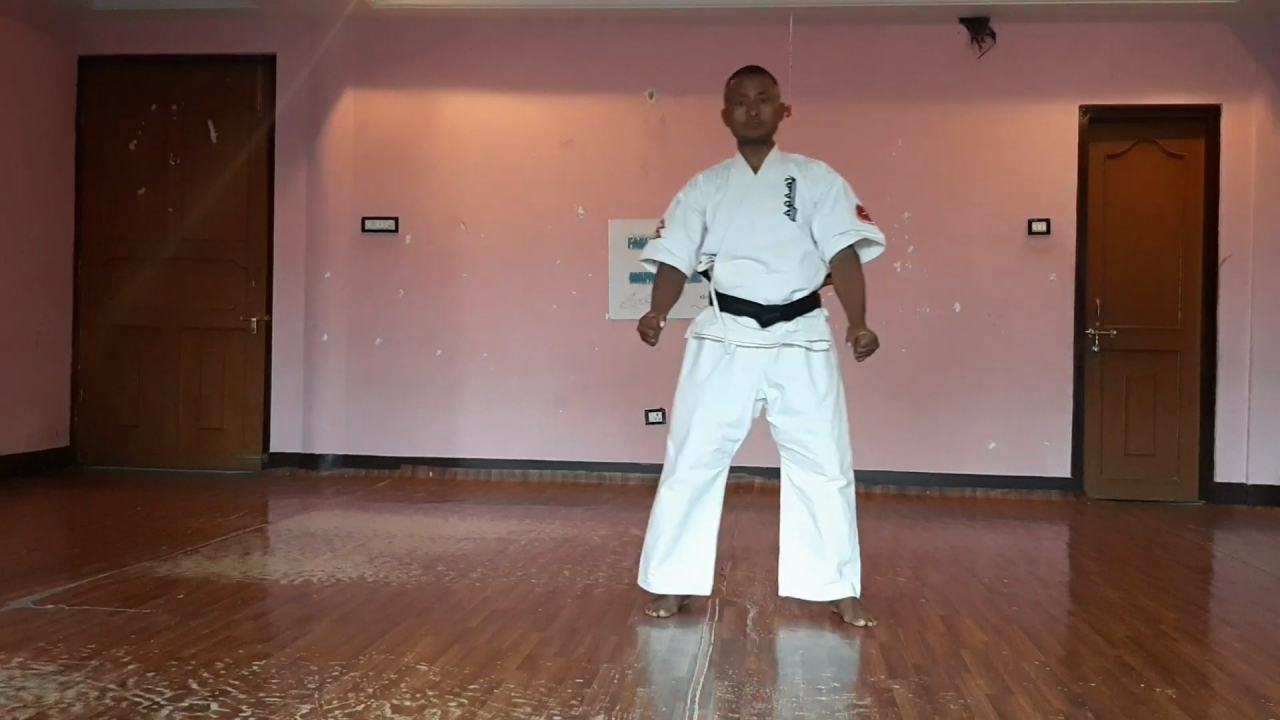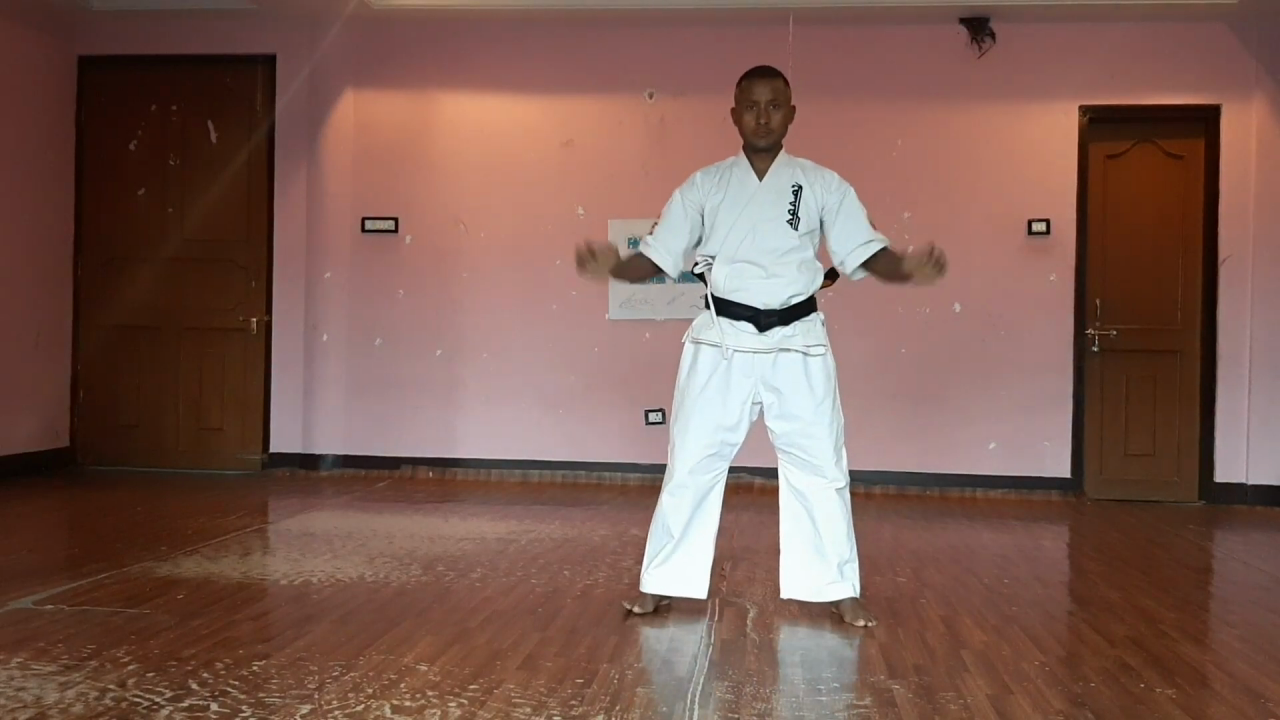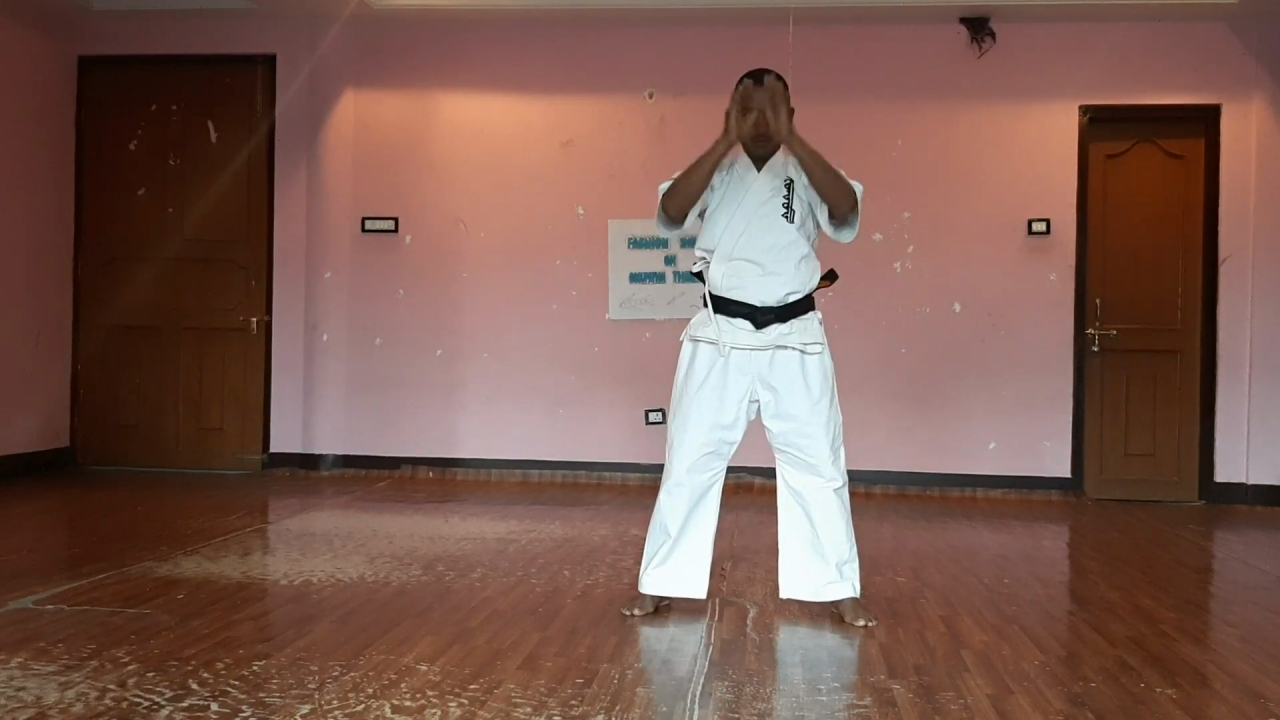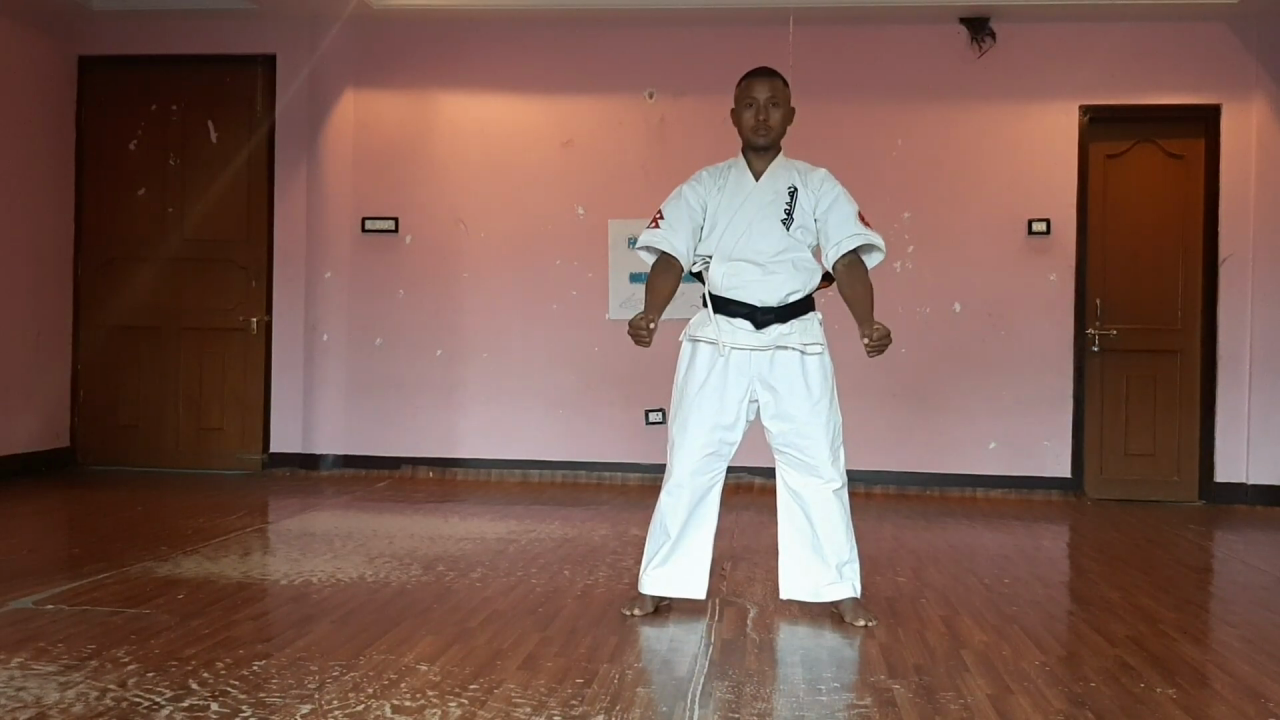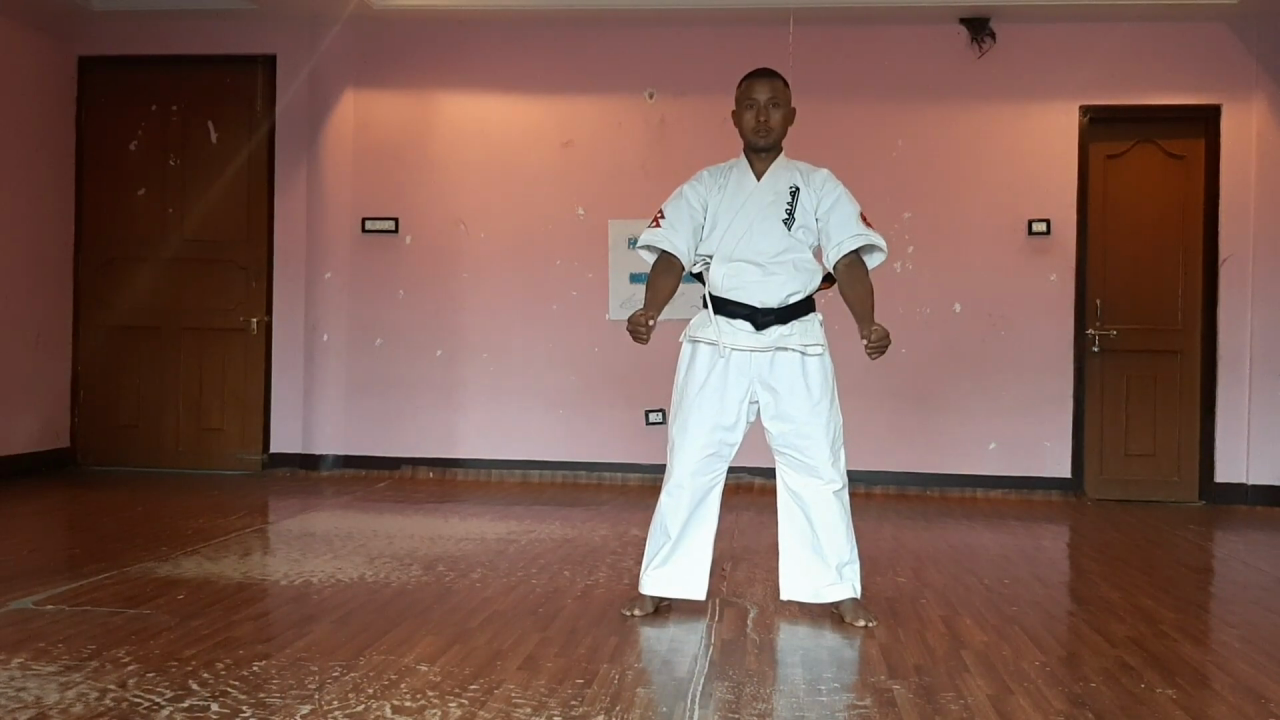
dt=1s
person 1, frame 1
left shoulder: (817, 178)
right shoulder: (704, 188)
left elbow: (843, 254)
right elbow: (674, 260)
left wrist: (857, 323)
right wrist: (657, 314)
left hip: (801, 337)
right hip: (724, 337)
left knee: (823, 465)
right knee: (692, 458)
left ankle: (839, 589)
right ankle: (670, 584)
person 1, frame 2
left shoulder: (821, 184)
right shoulder: (705, 184)
left elbow: (862, 256)
right elbow: (661, 255)
left wrist: (904, 267)
right wrist: (617, 267)
left hip: (797, 340)
right hip: (721, 340)
left knee: (820, 467)
right knee: (692, 464)
left ankle: (840, 590)
right ankle: (660, 583)
person 1, frame 3
left shoulder: (807, 175)
right shoulder: (713, 171)
left elbow: (848, 213)
right elbow: (670, 212)
left wrist: (791, 140)
right wrist: (728, 143)
left hip: (794, 339)
right hip: (719, 337)
left knee: (817, 464)
right knee: (690, 462)
left ankle: (840, 590)
right ankle: (658, 583)
person 1, frame 4
left shoulder: (817, 185)
right shoulder: (704, 186)
left elbow: (847, 259)
right elbow: (670, 256)
left wrist: (866, 323)
right wrist: (649, 315)
left hip: (795, 340)
right hip: (719, 339)
left knee: (818, 466)
right knee: (691, 464)
left ankle: (840, 590)
right ankle: (659, 584)
person 1, frame 5
left shoulder: (819, 186)
right shoulder: (705, 187)
left elbow: (848, 259)
right elbow: (672, 255)
left wrist: (867, 324)
right wrist: (649, 312)
left hip: (795, 342)
right hip: (719, 340)
left knee: (818, 468)
right knee: (691, 465)
left ankle: (839, 590)
right ankle: (660, 584)
